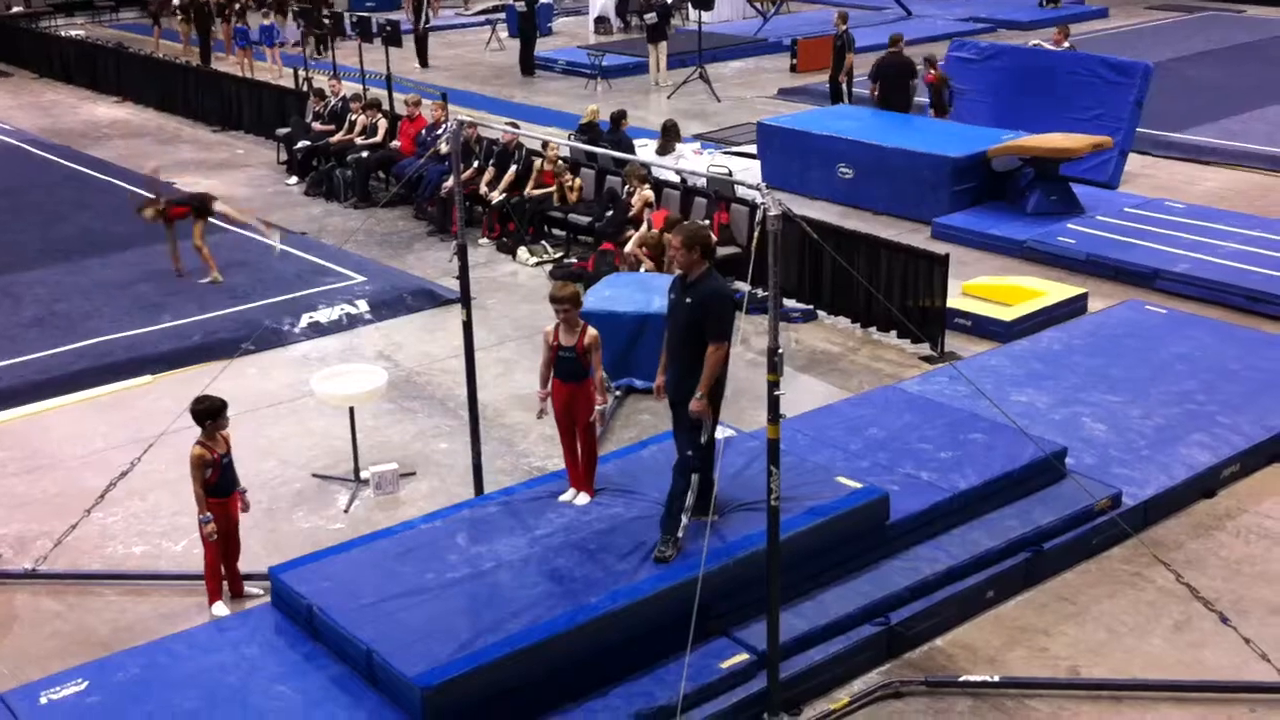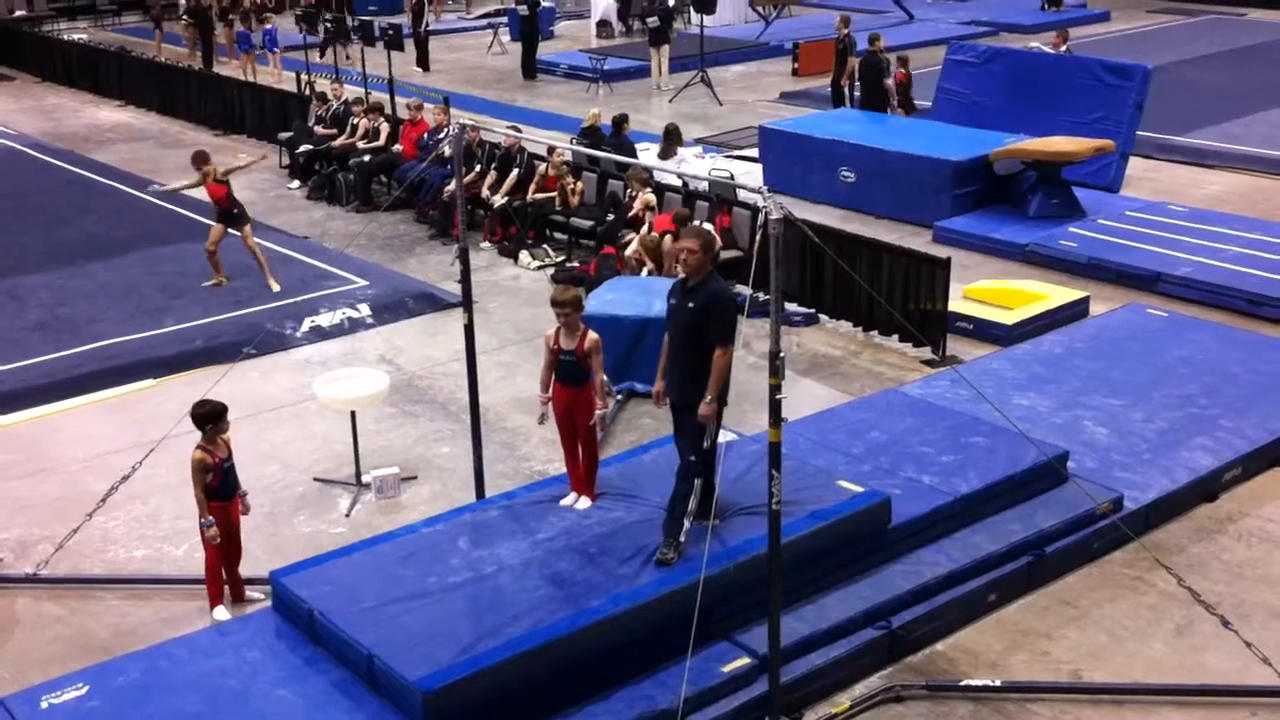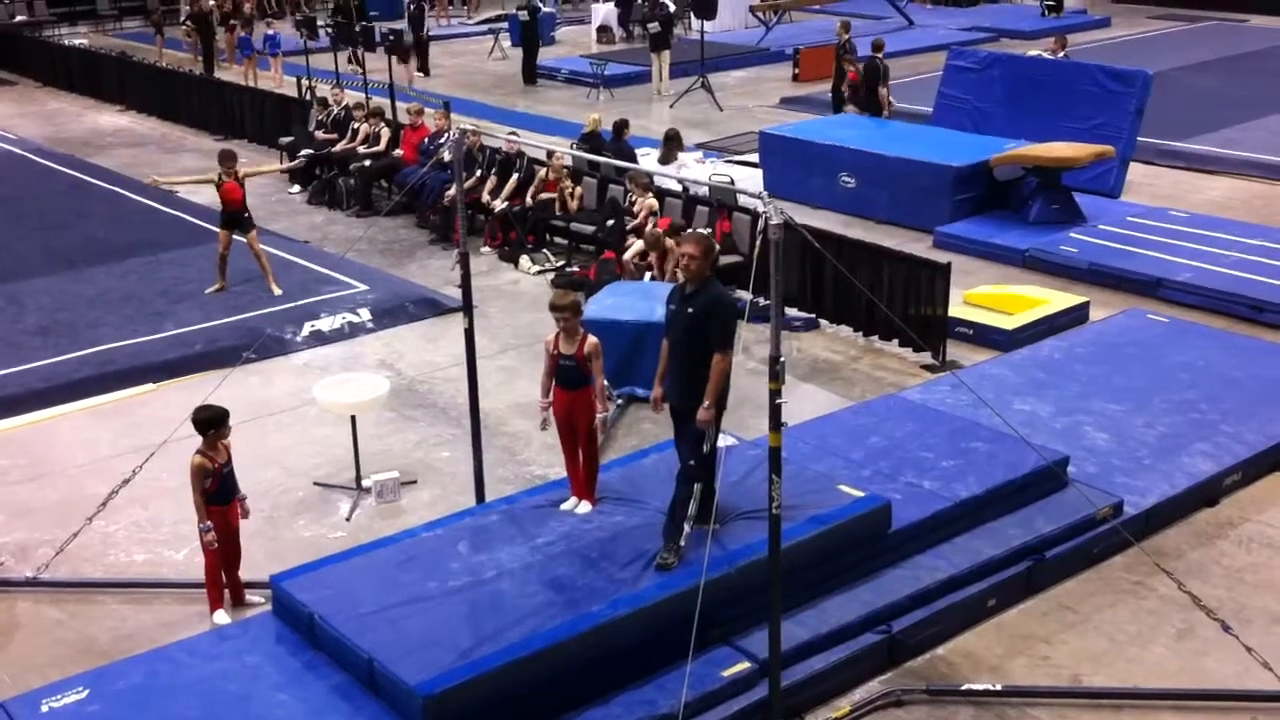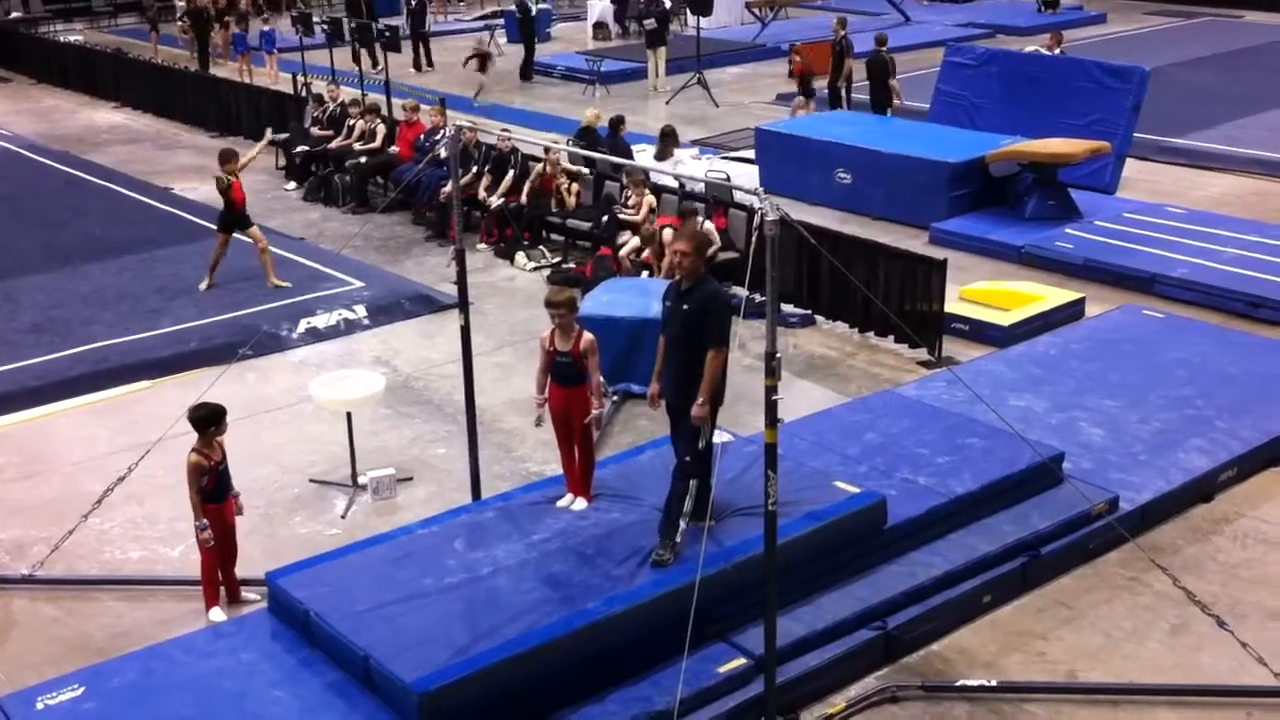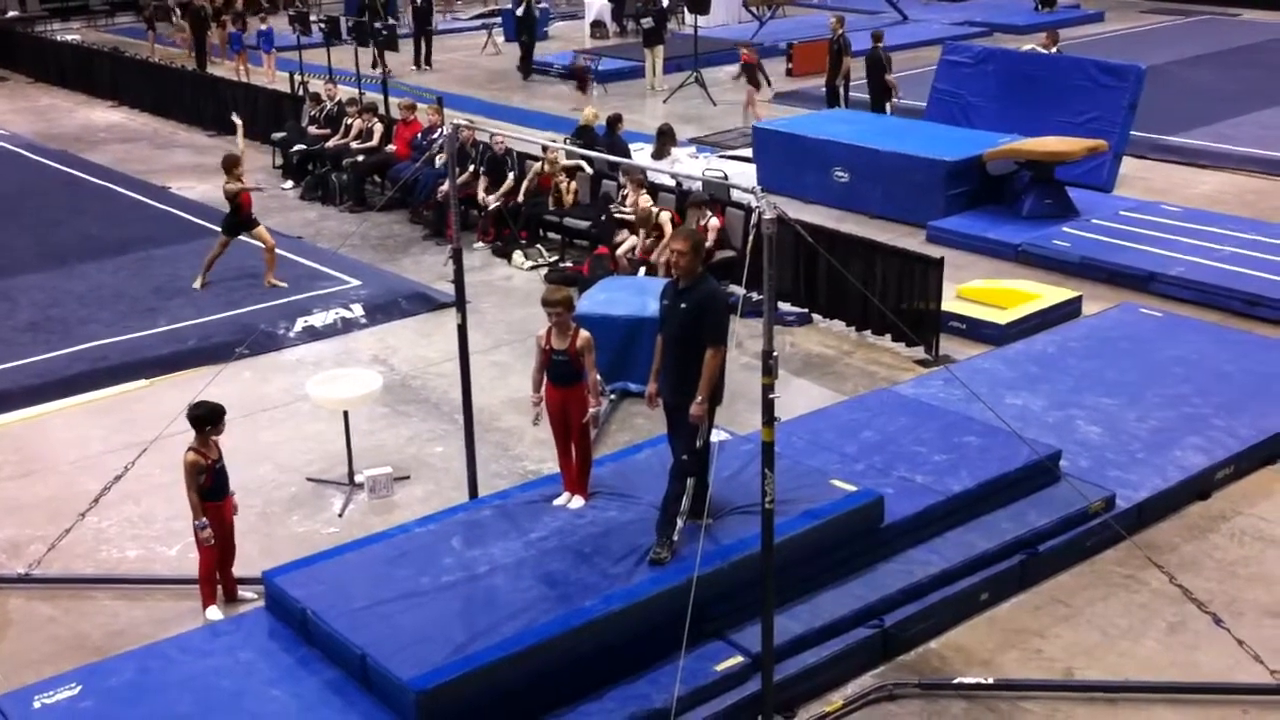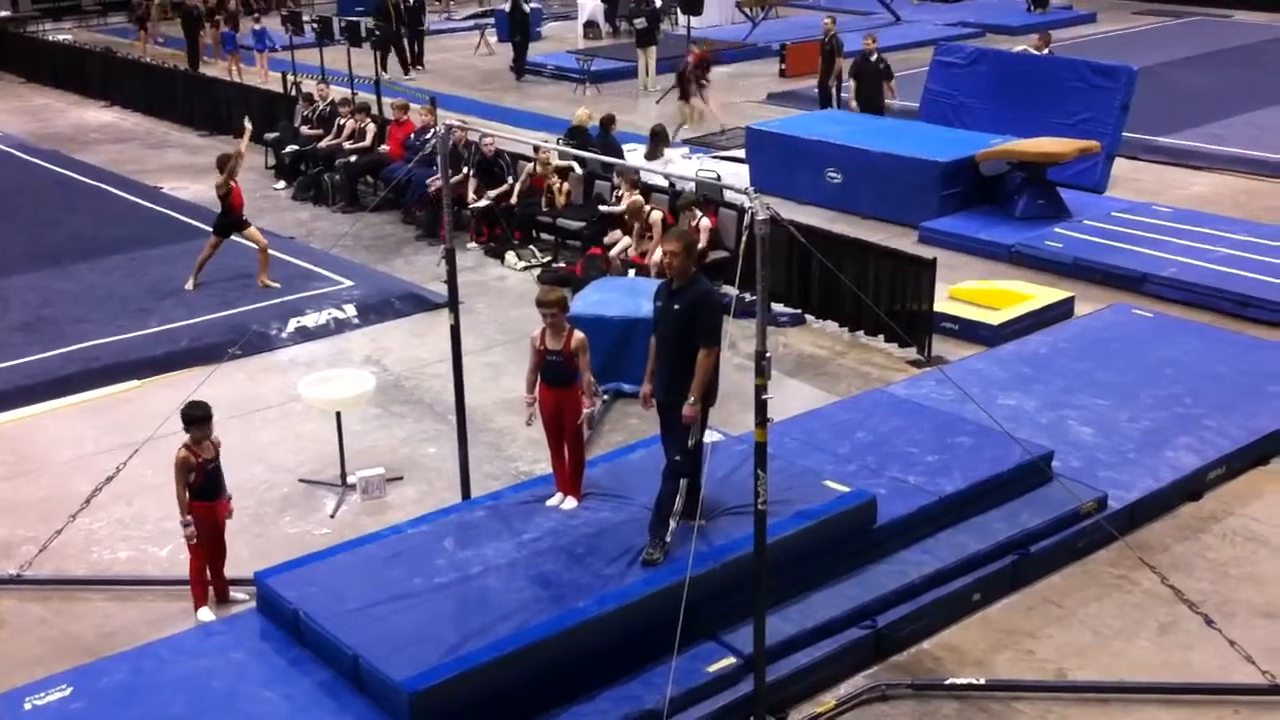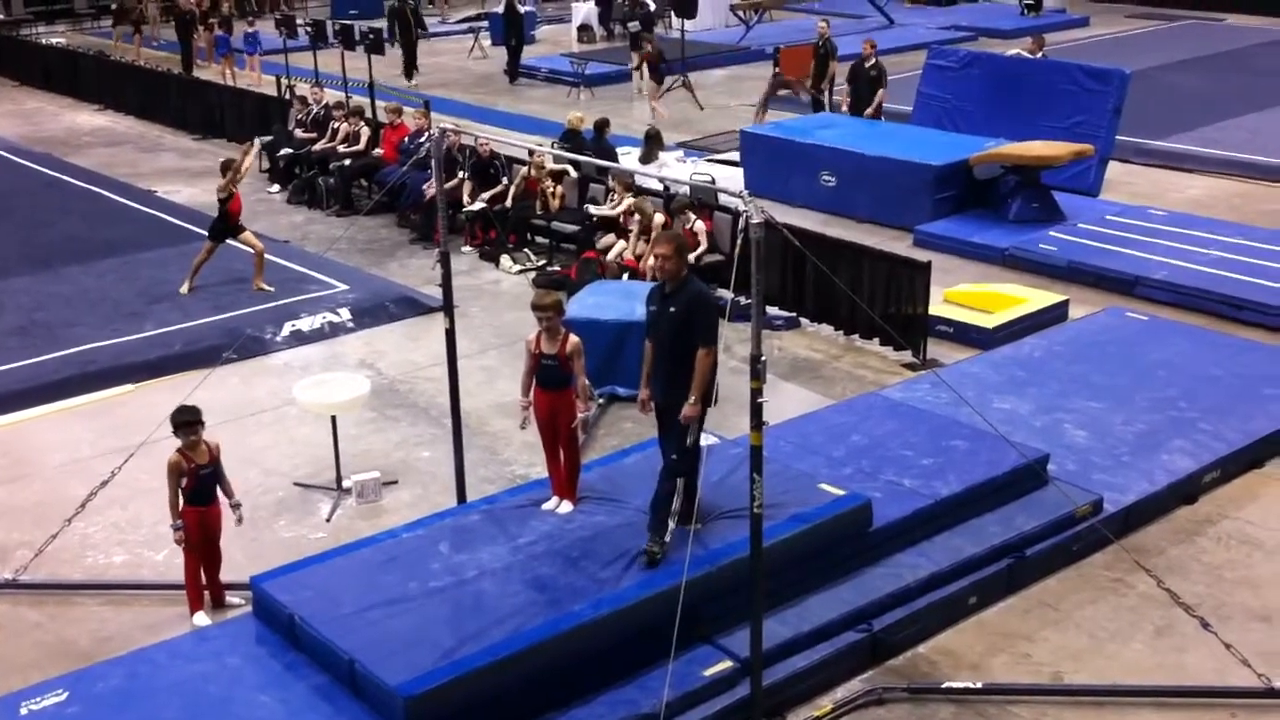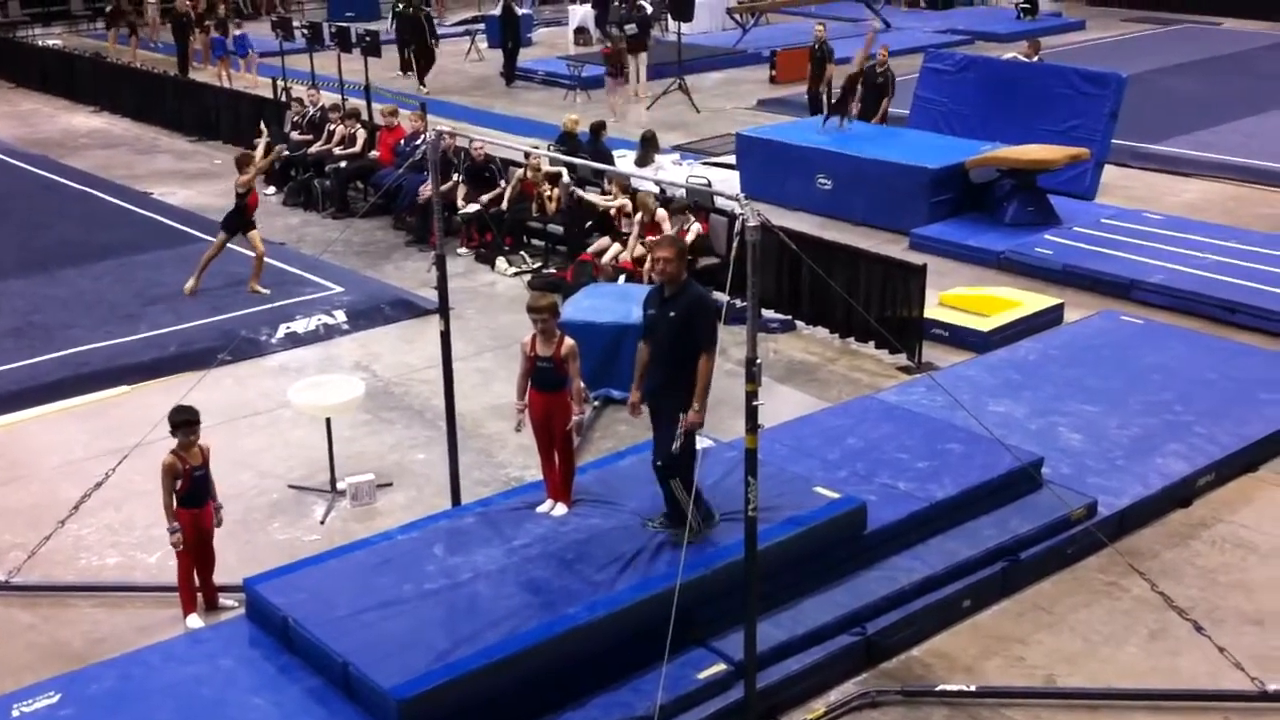
dt=0.5s
person 1, frame 1
left shoulder: (716, 292)
right shoulder: (679, 283)
left elbow: (718, 348)
left wrist: (702, 395)
right wrist: (662, 372)
left hip: (699, 390)
right hip: (678, 384)
left knee: (688, 459)
right knee: (694, 451)
left ankle: (671, 533)
right ankle: (702, 505)
person 1, frame 2
left shoulder: (719, 296)
right shoulder: (677, 288)
left elbow: (723, 351)
left wrist: (711, 399)
right wrist: (661, 378)
left hip: (702, 395)
right hip: (679, 390)
left knee: (692, 464)
right knee: (692, 455)
left ankle: (673, 536)
right ankle: (704, 509)
person 1, frame 3
left shoulder: (719, 300)
right shoulder: (676, 293)
left elbow: (722, 355)
left wrist: (709, 404)
right wrist: (659, 383)
left hip: (702, 399)
right hip: (679, 393)
left knee: (690, 469)
right knee: (695, 460)
left ankle: (673, 540)
right ankle: (704, 513)
person 1, frame 4
left shoulder: (714, 297)
right shoulder: (672, 290)
left elbow: (717, 352)
left wrist: (703, 401)
right wrist: (656, 380)
left hip: (699, 395)
right hip: (675, 390)
left knee: (687, 464)
right knee: (692, 456)
left ankle: (669, 536)
right ankle: (700, 509)
person 1, frame 5
left shoulder: (711, 296)
right shoulder: (669, 289)
left elbow: (715, 350)
left wrist: (702, 399)
right wrist: (654, 379)
left hip: (696, 394)
right hip: (672, 389)
left knee: (684, 464)
right knee: (688, 455)
left ankle: (666, 535)
right ankle: (697, 507)
person 1, frame 6
left shoulder: (705, 296)
right shoulder: (663, 290)
left elbow: (708, 351)
left wrist: (694, 400)
right wrist: (648, 380)
left hip: (690, 394)
right hip: (666, 389)
left knee: (678, 463)
right knee: (679, 456)
left ankle: (659, 535)
right ankle: (690, 508)
person 1, frame 7
left shoulder: (699, 297)
right shoulder: (655, 294)
left elbow: (707, 351)
left wrist: (695, 399)
right wrist: (645, 385)
left hip: (688, 395)
right hip: (663, 391)
left knee: (675, 464)
right knee: (677, 457)
left ankle: (659, 534)
right ankle: (686, 512)
person 1, frame 8
left shoulder: (699, 302)
right shoulder: (653, 297)
left elbow: (707, 356)
left wrist: (698, 406)
right wrist: (636, 387)
left hip: (683, 398)
right hip: (657, 393)
left knee: (666, 462)
right knee: (675, 459)
left ankle: (700, 517)
right ankle: (677, 514)
person 2, frame 1
left shoulder: (590, 335)
right shoulder: (550, 333)
left elbow: (597, 371)
right elbow: (546, 366)
left wrist: (600, 402)
right wrist: (542, 397)
left hip: (583, 391)
right hip: (560, 391)
left knee: (587, 441)
right knee: (567, 440)
left ankle: (587, 488)
right ankle: (574, 484)
person 2, frame 2
left shoulder: (591, 339)
right shoulder: (551, 337)
left elbow: (598, 375)
right elbow: (547, 370)
left wrist: (600, 407)
right wrist: (544, 401)
left hip: (583, 395)
right hip: (561, 395)
left knee: (588, 445)
right knee: (568, 444)
left ankle: (588, 492)
right ankle: (575, 488)
person 2, frame 3
left shoulder: (590, 344)
right shoulder: (551, 342)
left elbow: (598, 379)
right elbow: (547, 375)
left wrist: (601, 411)
right wrist: (544, 407)
left hip: (584, 399)
right hip: (561, 399)
left knee: (588, 449)
right knee: (568, 449)
left ankle: (588, 496)
right ankle: (575, 493)
person 2, frame 4
left shoulder: (586, 340)
right shoulder: (546, 338)
left elbow: (594, 375)
right elbow: (543, 372)
left wrist: (597, 407)
right wrist: (540, 403)
left hip: (579, 395)
right hip: (557, 396)
left knee: (584, 445)
right knee: (564, 445)
left ankle: (584, 493)
right ankle: (571, 489)
person 2, frame 5
left shoulder: (583, 338)
right shoulder: (543, 337)
left elbow: (591, 373)
right elbow: (538, 370)
left wrist: (594, 405)
right wrist: (536, 401)
left hip: (577, 394)
right hip: (554, 395)
left knee: (581, 444)
right knee: (562, 444)
left ankle: (580, 491)
right ankle: (568, 488)
person 2, frame 6
left shoulder: (577, 339)
right shoulder: (537, 337)
left elbow: (585, 374)
right elbow: (533, 370)
left wrist: (588, 405)
right wrist: (530, 401)
left hip: (570, 395)
right hip: (547, 395)
left knee: (574, 445)
right knee: (555, 445)
left ankle: (574, 492)
right ankle: (561, 489)
person 2, frame 7
left shoulder: (572, 343)
right shoulder: (532, 342)
left elbow: (580, 378)
right elbow: (528, 374)
left wrist: (583, 409)
right wrist: (525, 405)
left hip: (565, 399)
right hip: (542, 400)
left knee: (569, 449)
right knee: (550, 449)
left ankle: (569, 496)
right ankle: (557, 493)
person 2, frame 8
left shoulder: (568, 345)
right shoulder: (527, 344)
left elbow: (575, 380)
right elbow: (523, 377)
left wrist: (578, 412)
right wrist: (520, 408)
left hip: (560, 402)
right hip: (537, 402)
left knee: (564, 452)
right knee: (545, 451)
left ankle: (564, 499)
right ankle: (551, 496)
person 3, frame 1
left shoulder: (224, 437)
right shoulder: (199, 452)
right elbow: (198, 488)
left wrist: (241, 492)
right wrist: (205, 519)
left hip: (230, 501)
right hip: (213, 506)
left knee: (232, 548)
right knee: (214, 554)
left ankle: (237, 588)
right ankle: (215, 599)
person 3, frame 2
left shoulder: (225, 440)
right shoulder: (200, 457)
right elbow: (199, 492)
left wrist: (242, 495)
right wrist: (208, 523)
left hip: (231, 504)
right hip: (214, 510)
left knee: (234, 552)
right knee: (215, 558)
left ankle: (238, 592)
right ankle: (217, 603)
person 3, frame 3
left shoulder: (225, 445)
right shoulder: (200, 462)
right elbow: (197, 496)
left wrist: (241, 499)
right wrist: (205, 527)
left hip: (230, 508)
right hip: (213, 514)
left knee: (233, 556)
right knee: (215, 562)
left ankle: (238, 596)
right ankle: (217, 607)
person 3, frame 4
left shoulder: (219, 443)
right shoulder: (196, 459)
right elbow: (194, 494)
left wrist: (235, 496)
right wrist: (201, 525)
left hip: (225, 506)
right hip: (209, 512)
left knee: (229, 552)
right knee: (211, 559)
left ankle: (234, 593)
right ankle: (212, 605)
person 3, frame 5
left shoulder: (214, 443)
right shoulder: (193, 458)
right elbow: (192, 493)
left wrist: (230, 496)
right wrist: (201, 524)
left hip: (224, 505)
right hip: (208, 511)
left knee: (228, 552)
right knee: (210, 558)
left ankle: (231, 591)
right ankle: (209, 603)
person 3, frame 6
left shoulder: (215, 443)
right shoulder: (185, 456)
right elbow: (180, 490)
left wrist: (227, 499)
right wrist: (186, 522)
left hip: (217, 505)
right hip: (199, 510)
left knee: (218, 552)
right knee: (200, 558)
left ankle: (222, 592)
right ankle: (201, 604)
person 3, frame 7
left shoulder: (213, 448)
right shoulder: (176, 461)
left elbow: (222, 477)
right elbow: (173, 495)
left wrist: (235, 504)
right wrist: (177, 526)
left hip: (213, 510)
right hip: (192, 515)
left knee: (214, 556)
right knee: (193, 562)
left ankle: (218, 597)
right ankle: (197, 609)
person 3, frame 8
left shoulder: (204, 450)
right shoulder: (171, 462)
right elbow: (167, 497)
left wrist: (217, 507)
right wrist: (173, 528)
left hip: (205, 512)
right hip: (185, 516)
left knee: (207, 558)
right knee: (187, 564)
left ankle: (212, 599)
right ankle: (190, 611)
